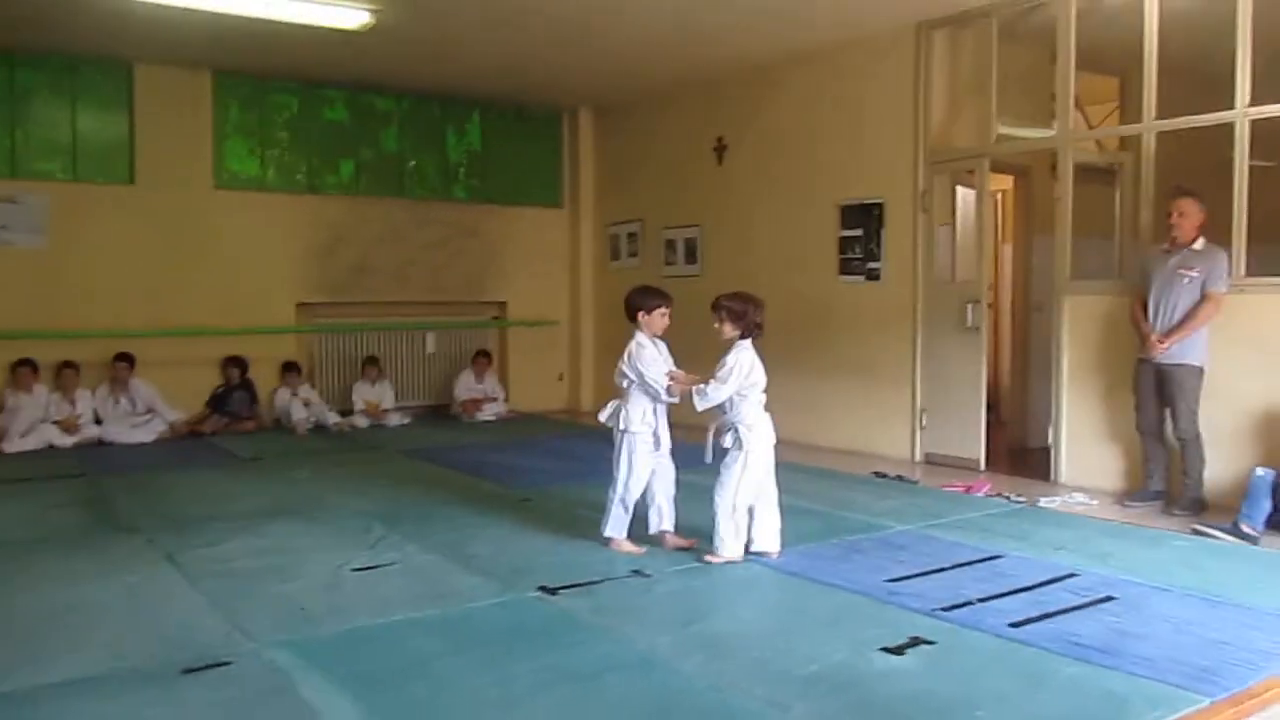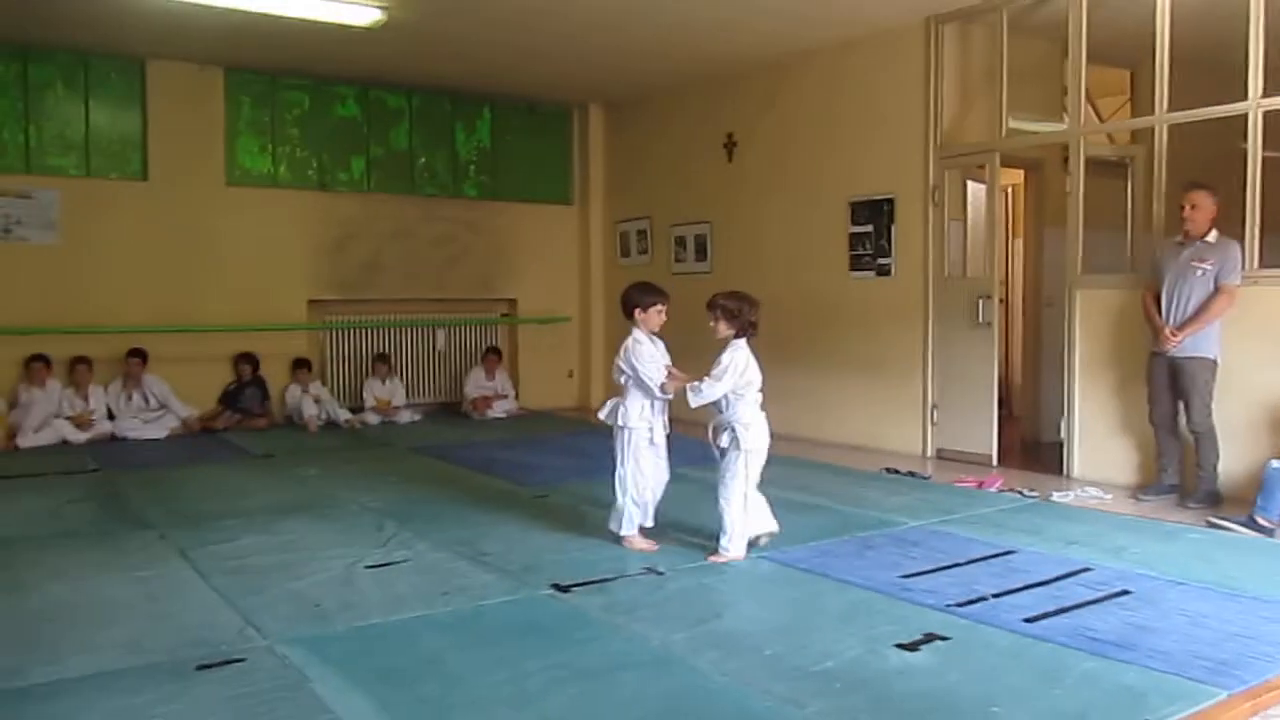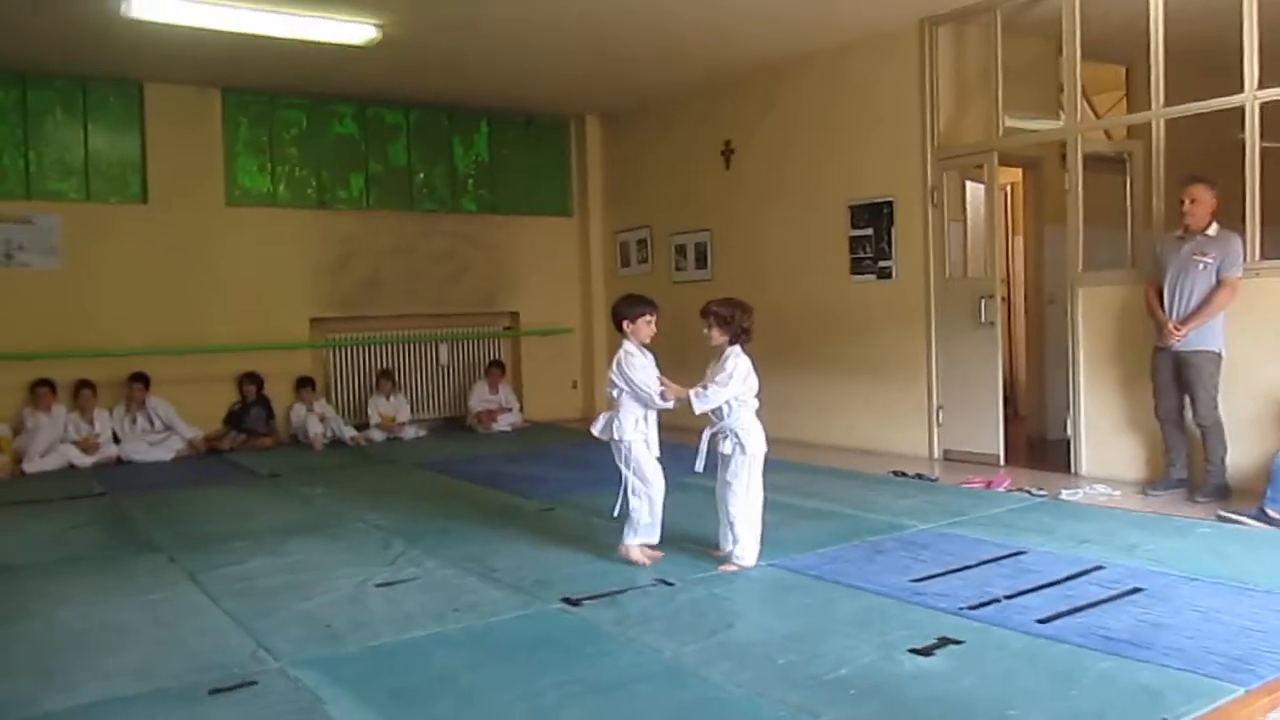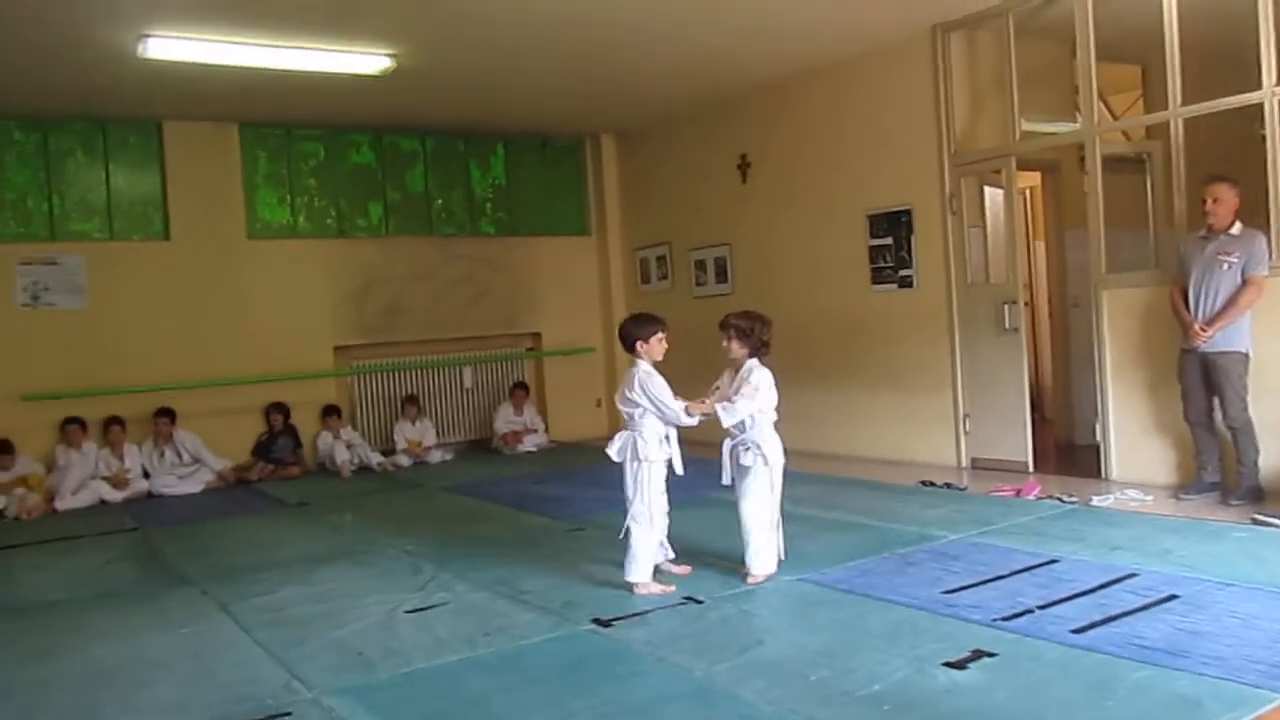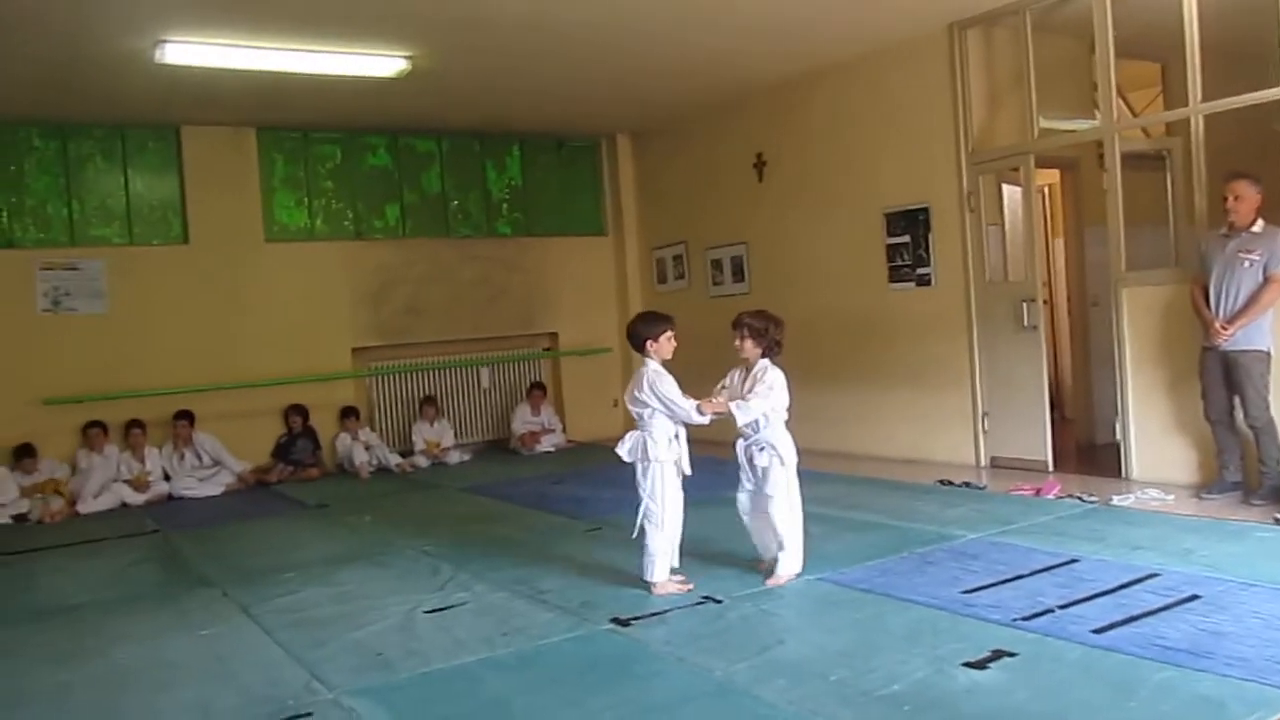
dt=0.2s
person 1, frame 1
left shoulder: (1213, 257)
right shoulder: (1158, 258)
left elbow: (1212, 305)
right elbow: (1139, 301)
left wrist: (1169, 341)
right wrist: (1148, 334)
left hip: (1183, 359)
right hip: (1150, 356)
left knee: (1185, 428)
right knee: (1148, 424)
left ankle: (1193, 494)
right ankle: (1154, 487)
person 1, frame 2
left shoulder: (1226, 249)
right shoulder: (1168, 251)
left elbow: (1225, 297)
right elbow: (1150, 293)
left wrist: (1183, 333)
right wrist: (1159, 327)
left hip: (1197, 351)
right hip: (1161, 350)
left knee: (1199, 421)
right knee: (1161, 417)
left ankle: (1208, 487)
right ankle: (1168, 479)
person 1, frame 3
left shoulder: (1228, 242)
right shoulder: (1168, 244)
left elbow: (1227, 290)
right elbow: (1152, 288)
left wrist: (1187, 327)
right wrist: (1162, 322)
left hip: (1202, 345)
right hip: (1165, 345)
left knee: (1205, 414)
right knee: (1167, 412)
left ankle: (1216, 480)
right ankle: (1176, 474)
person 1, frame 4
left shoulder: (1251, 241)
right shoulder: (1191, 244)
left elbow: (1253, 289)
right elbow: (1177, 289)
left wrist: (1213, 327)
right wrist: (1188, 323)
left hip: (1228, 345)
right hip: (1191, 347)
left knee: (1235, 416)
right knee: (1196, 415)
left ankle: (1250, 482)
right ankle: (1209, 477)
person 1, frame 5
right shoulder: (1212, 242)
right elbow: (1198, 287)
left wrist: (1235, 325)
right wrist: (1209, 322)
left hip: (1250, 344)
right hip: (1213, 345)
right knee: (1217, 413)
right ankle: (1230, 476)
person 2, frame 1
left shoulder: (658, 347)
right shoulder: (639, 351)
left elbow: (670, 376)
right elbow: (661, 388)
left wrist: (687, 382)
left hip: (653, 424)
right hip: (636, 424)
left knee: (663, 477)
right knee: (631, 481)
left ankle: (665, 531)
right ankle: (616, 535)
person 2, frame 2
left shoulder: (656, 344)
right shoulder: (635, 347)
left elbow: (667, 374)
right elbow: (657, 386)
left hip: (653, 420)
right hip: (635, 420)
left knee: (658, 474)
right knee: (636, 477)
left ankle: (635, 526)
right ankle: (628, 532)
person 2, frame 3
left shoulder: (644, 356)
right shoulder: (627, 359)
left elbow: (655, 389)
right elbow: (653, 396)
left hip: (641, 431)
right hip: (629, 432)
left knee: (642, 487)
right knee: (652, 485)
left ankle: (638, 540)
right ankle: (631, 542)
person 2, frame 4
left shoulder: (637, 375)
right shoulder: (646, 378)
left elbow: (665, 408)
right elbow: (675, 412)
left wrist: (692, 406)
right wrist: (704, 410)
left hip: (649, 451)
right hip: (646, 452)
left knee: (656, 510)
right knee: (646, 514)
left ankle: (661, 558)
right ankle: (640, 579)
person 2, frame 5
left shoulder: (646, 375)
right shoulder: (655, 378)
left elbow: (671, 407)
right elbow: (684, 411)
left wrist: (698, 404)
right wrist: (714, 409)
left hip: (658, 450)
right hip: (657, 452)
left knee: (669, 511)
right knee: (660, 514)
left ankle: (663, 567)
right ankle: (658, 579)
person 3, frame 1
left shoulder: (739, 358)
right shoulder: (744, 355)
left elbow: (716, 393)
right elbow: (720, 388)
left wrist: (685, 389)
right wrist: (689, 381)
left hip: (747, 434)
right hip: (754, 431)
left knee: (727, 493)
right knee: (761, 492)
left ankle: (728, 549)
right ankle: (767, 543)
person 3, frame 2
left shoulder: (735, 357)
right shoulder: (737, 354)
left elbow: (711, 390)
right elbow: (715, 386)
left wrist: (680, 387)
right wrist: (684, 379)
left hip: (743, 432)
right hip: (749, 429)
left knee: (732, 492)
right knee: (743, 488)
left ankle: (732, 548)
right ankle: (762, 527)
person 3, frame 3
left shoulder: (737, 363)
right shoulder: (722, 361)
left elbow: (714, 395)
right elbow: (709, 391)
left wrist: (680, 394)
right wrist: (677, 388)
left hip: (742, 438)
right hip: (730, 437)
left knee: (739, 498)
right knee: (726, 495)
left ankle: (743, 555)
right ankle: (731, 546)
person 3, frame 4
left shoulder: (759, 376)
right shoulder: (729, 376)
left elbow: (739, 408)
right elbow: (718, 403)
left hip: (761, 450)
right hip: (743, 449)
left knee: (751, 508)
right knee: (751, 507)
left ankle: (761, 564)
right ankle: (758, 560)
person 3, frame 5
left shoulder: (772, 376)
right shoulder: (736, 375)
left elbow: (752, 406)
right elbow: (721, 400)
left wrist: (716, 407)
left hip: (774, 450)
right hip: (753, 450)
left knee: (779, 509)
right knee: (747, 505)
left ankle: (787, 566)
right ankle: (772, 556)
